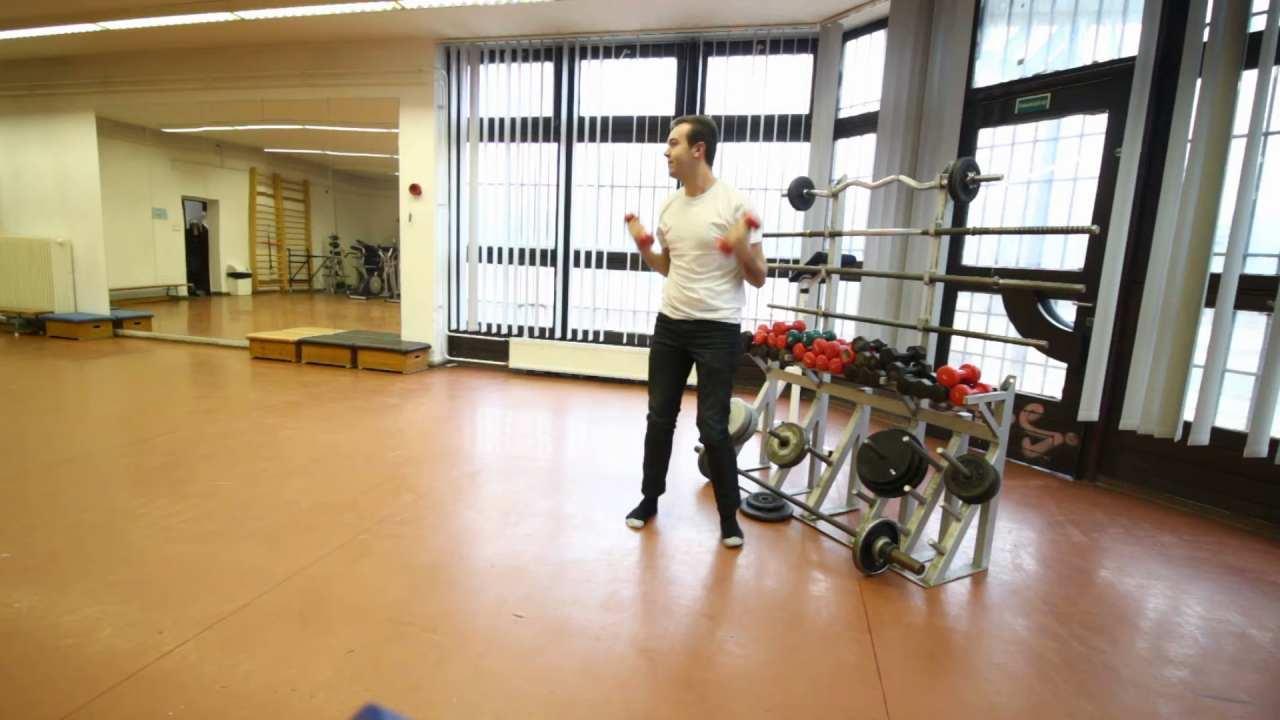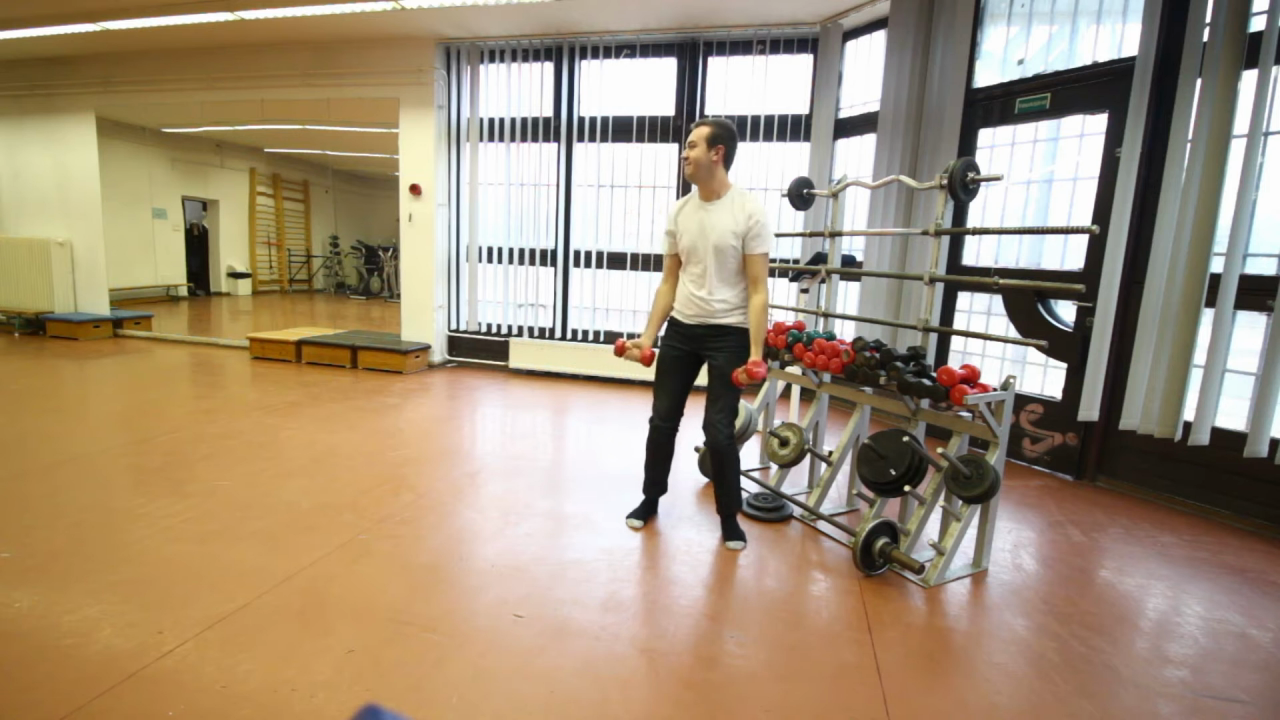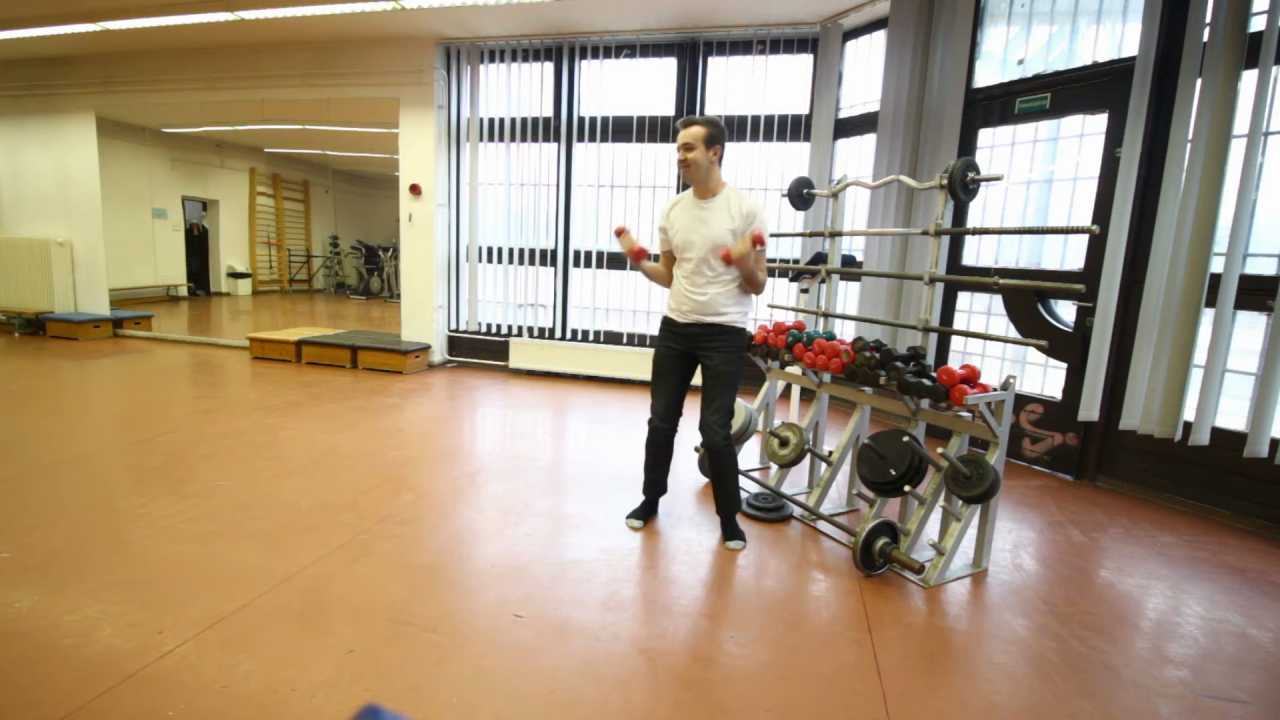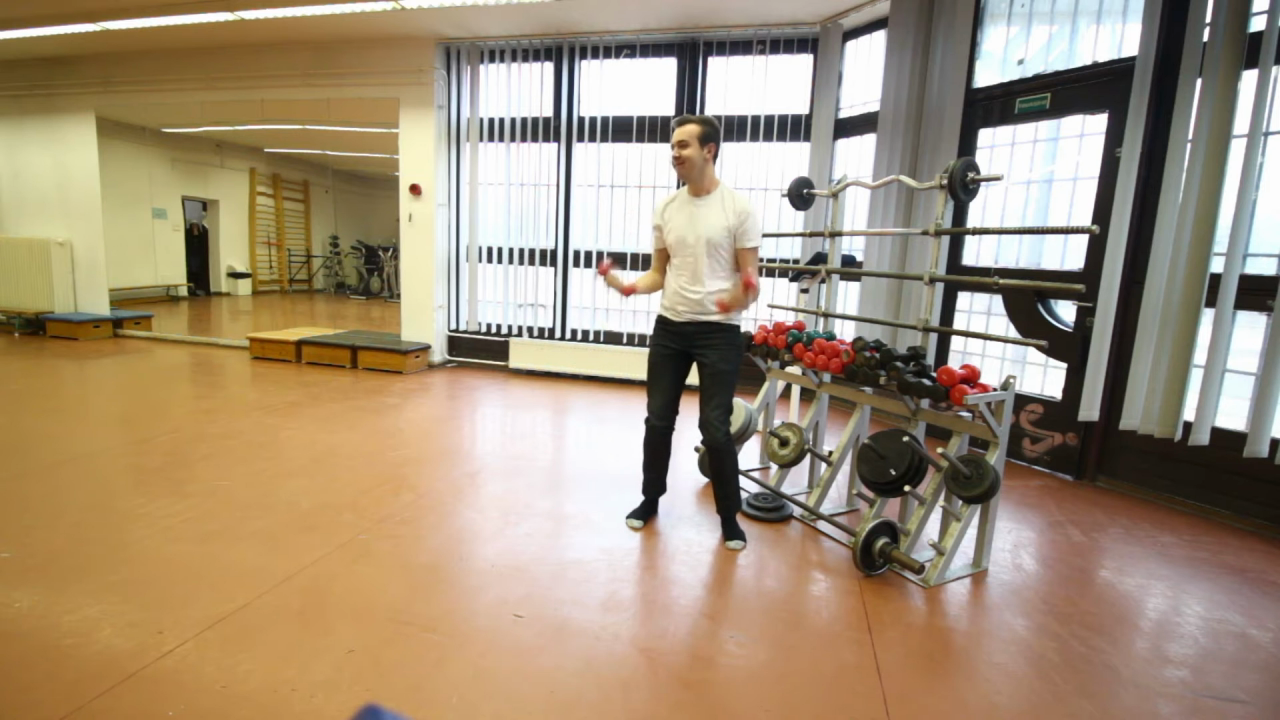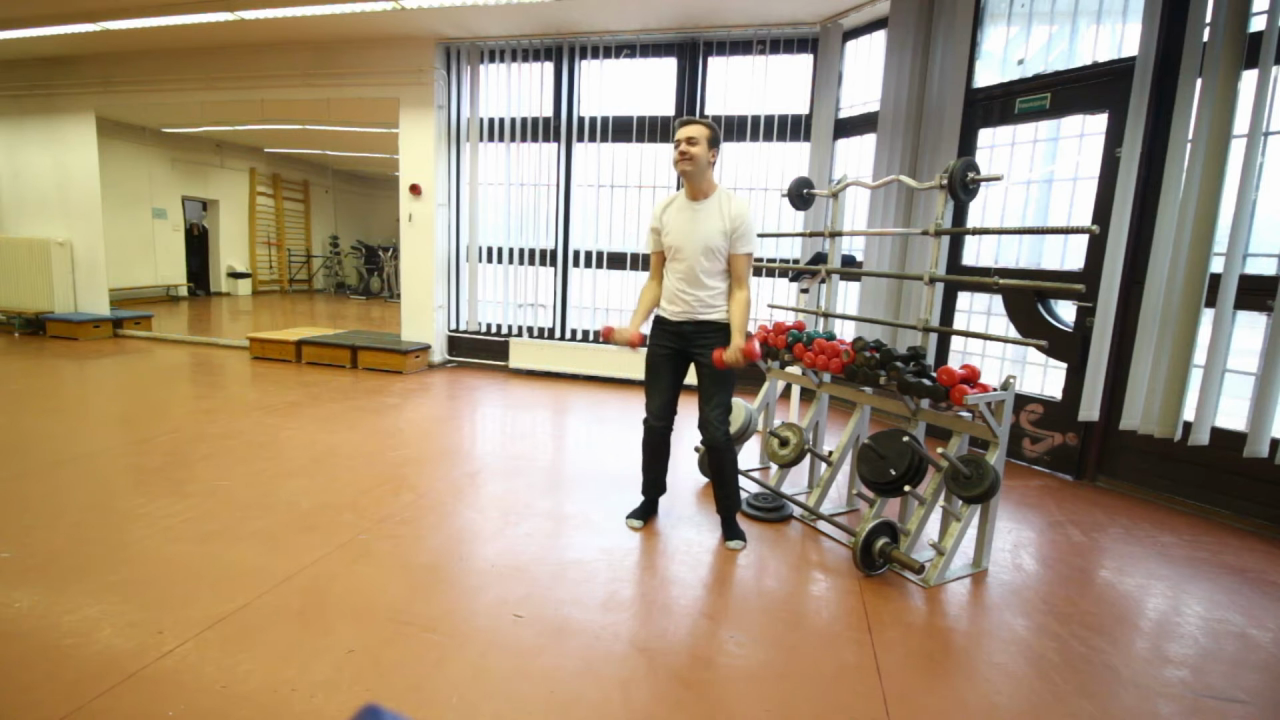
dt=0.4s
person 1, frame 1
left shoulder: (734, 203)
right shoulder: (669, 205)
left elbow: (758, 275)
left wrist: (741, 252)
right wrist: (644, 246)
left hip: (716, 329)
right hip: (669, 324)
left knee: (712, 426)
right knee: (659, 417)
left ankle: (728, 515)
right ankle: (650, 498)
person 1, frame 2
left shoulder: (749, 213)
right shoulder: (679, 212)
left elbow: (757, 290)
right elbow: (670, 281)
left wrist: (756, 353)
right wrist: (648, 336)
left hip: (728, 335)
right hip: (681, 330)
left knee: (718, 432)
right knee: (662, 420)
left ankle: (729, 518)
right ankle: (650, 498)
person 1, frame 3
left shoulder: (744, 210)
right shoulder: (673, 210)
left elbow: (757, 287)
left wrist: (746, 262)
right wrist: (640, 260)
left hip: (723, 334)
right hip: (675, 328)
left knee: (715, 431)
right knee: (661, 420)
left ankle: (728, 517)
right ankle: (650, 499)
person 1, frame 4
left shoulder: (737, 208)
right shoulder: (667, 208)
left elbow: (749, 277)
right elbow: (659, 272)
left wrist: (742, 296)
right wrist: (628, 287)
left hip: (718, 329)
right hip: (670, 326)
left knee: (715, 428)
right knee: (658, 419)
left ankle: (729, 517)
right ankle: (650, 499)
person 1, frame 5
left shoulder: (734, 211)
right shoulder: (664, 211)
left elbow: (739, 285)
right elbow: (656, 278)
left wrist: (737, 338)
right wrist: (635, 323)
left hip: (712, 330)
right hip: (668, 327)
left knee: (714, 428)
right knee: (657, 420)
left ankle: (729, 516)
right ankle: (650, 499)
